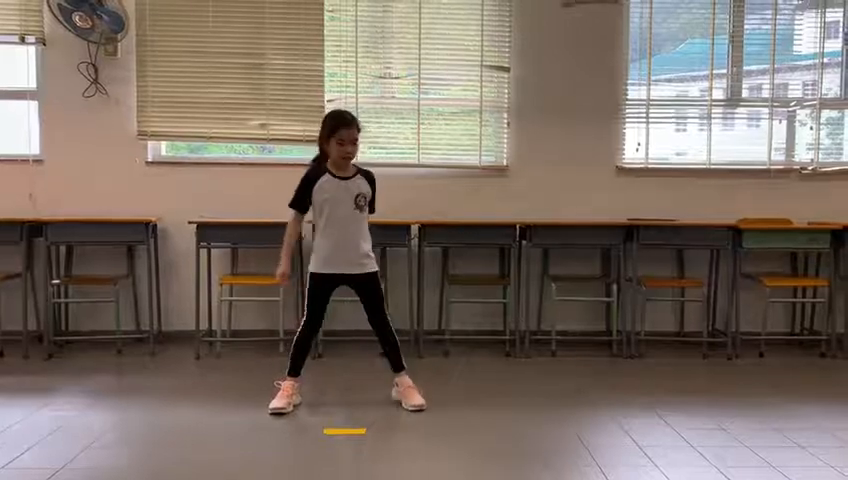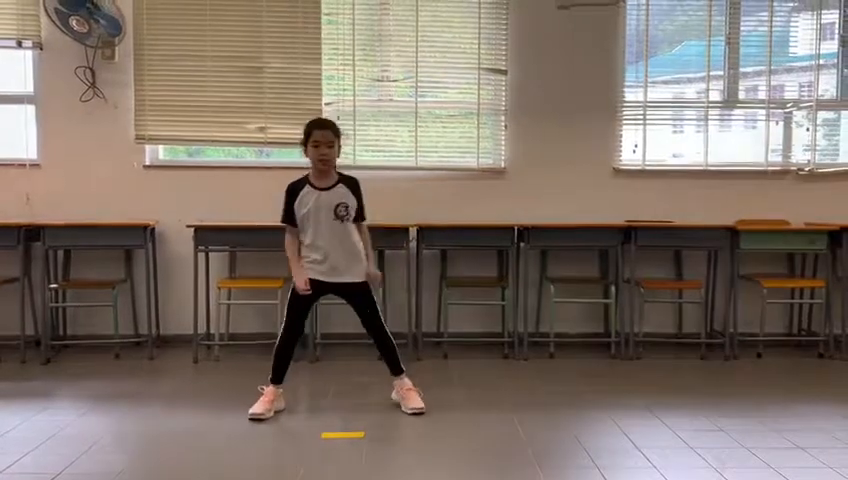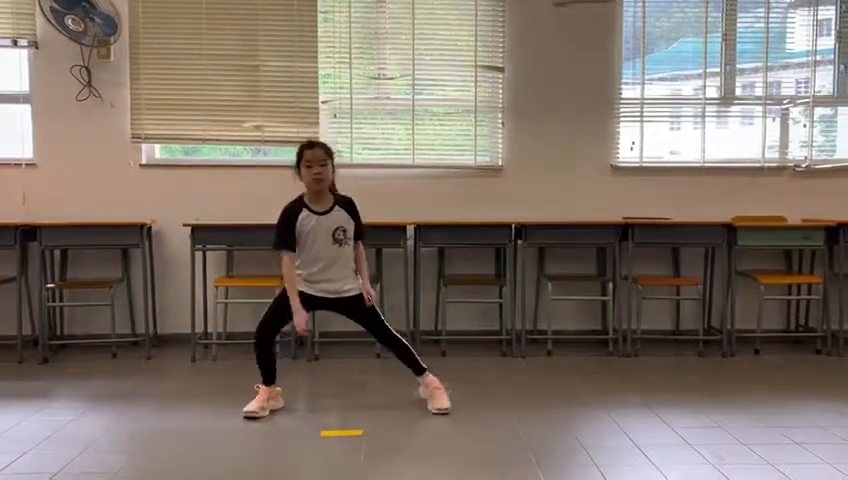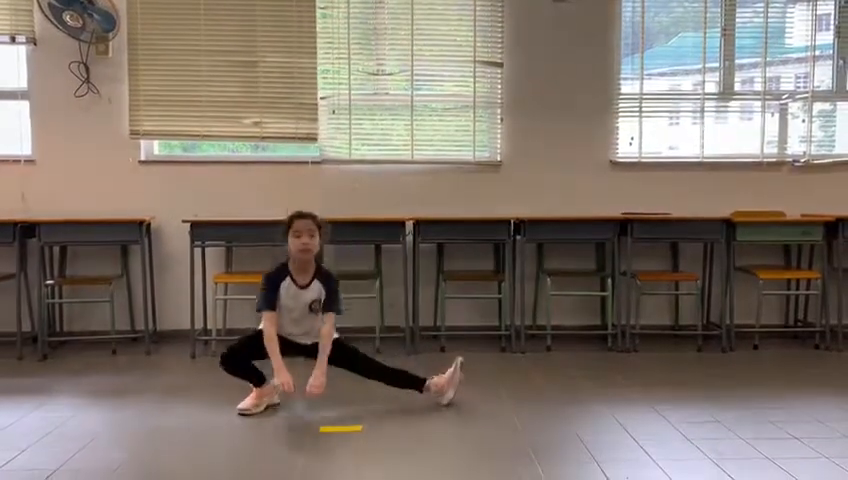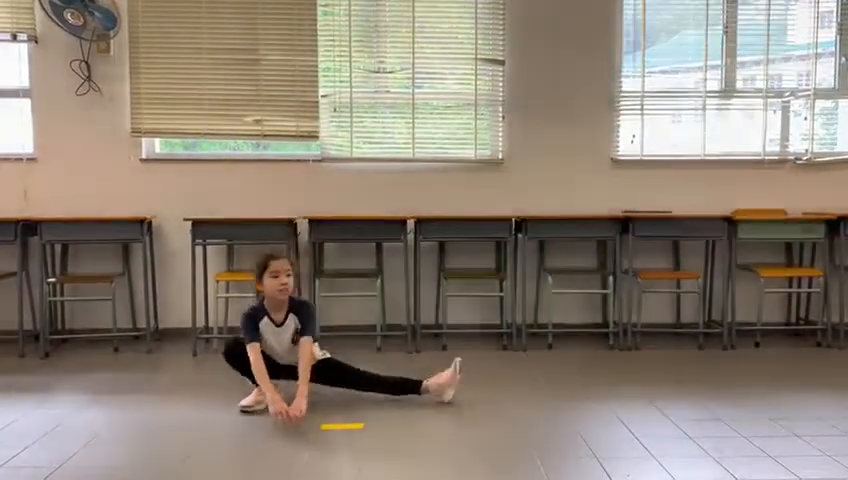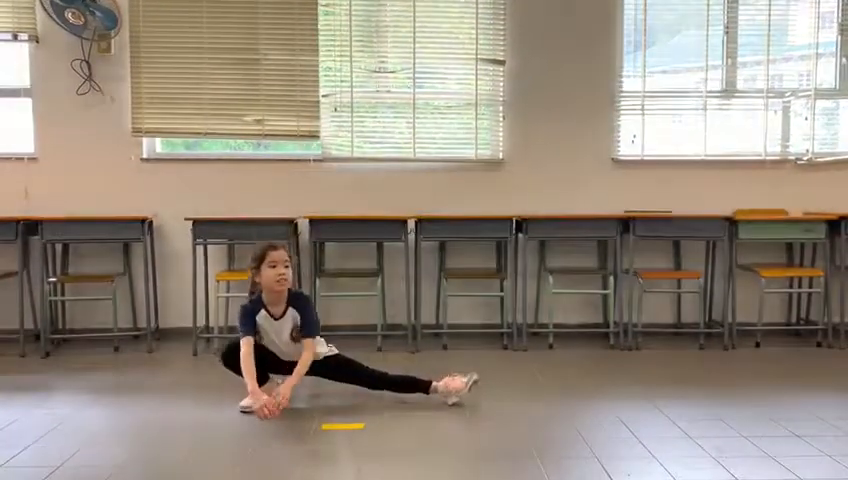
dt=0.5s
person 1, frame 1
left shoulder: (365, 178)
right shoulder: (314, 179)
right elbow: (296, 220)
right wrist: (284, 260)
left hip: (363, 265)
right hip: (323, 267)
left knee: (380, 322)
right knee: (310, 324)
left ankle: (402, 382)
right ankle: (290, 385)
person 1, frame 2
left shoulder: (350, 186)
right shoulder: (296, 190)
right elbow: (291, 235)
left wrist: (370, 263)
right wrist: (297, 271)
left hip: (351, 274)
right hip: (312, 275)
left knee: (376, 327)
right knee: (290, 331)
left ankle: (402, 384)
right ankle: (273, 392)
person 1, frame 3
left shoulder: (347, 208)
right shoulder: (291, 214)
left elbow: (357, 246)
right elbow: (288, 263)
left wrist: (365, 282)
right wrist: (296, 308)
left hip: (346, 289)
right hip: (303, 288)
left knee: (384, 333)
right knee: (263, 334)
left ankle: (427, 381)
right ankle: (269, 392)
person 1, frame 4
left shoulder: (327, 280)
right shoulder: (274, 278)
left elbow: (327, 326)
right elbow: (269, 325)
left wrist: (320, 371)
right wrist: (279, 370)
left hip: (316, 337)
right hip: (280, 336)
left knee: (367, 366)
right knee: (229, 359)
left ankle: (431, 386)
right ankle: (263, 389)
person 1, frame 5
left shoulder: (303, 309)
right shoulder: (251, 317)
left elbow: (306, 351)
right elbow: (256, 358)
left wrist: (302, 396)
right wrist: (271, 395)
left hip: (312, 363)
right hip: (275, 364)
left knee: (366, 380)
right knee: (233, 348)
left ankle: (430, 386)
right ankle: (262, 392)
person 1, frame 6
left shoulder: (302, 302)
right shoulder: (250, 310)
left elbow: (308, 350)
right elbow: (246, 351)
left wrist: (289, 385)
right wrist: (255, 392)
left hip: (316, 357)
right hip: (277, 359)
left knee: (373, 378)
right knee: (230, 354)
left ankle: (439, 387)
right ankle: (266, 387)
